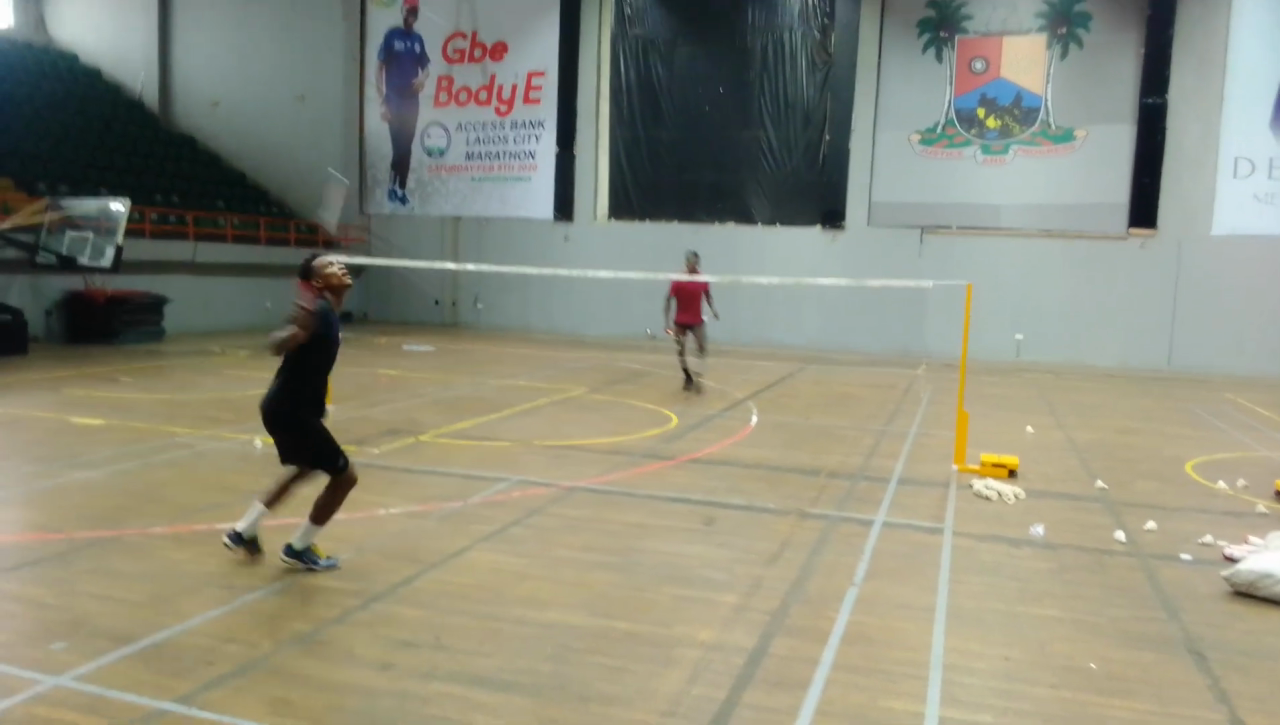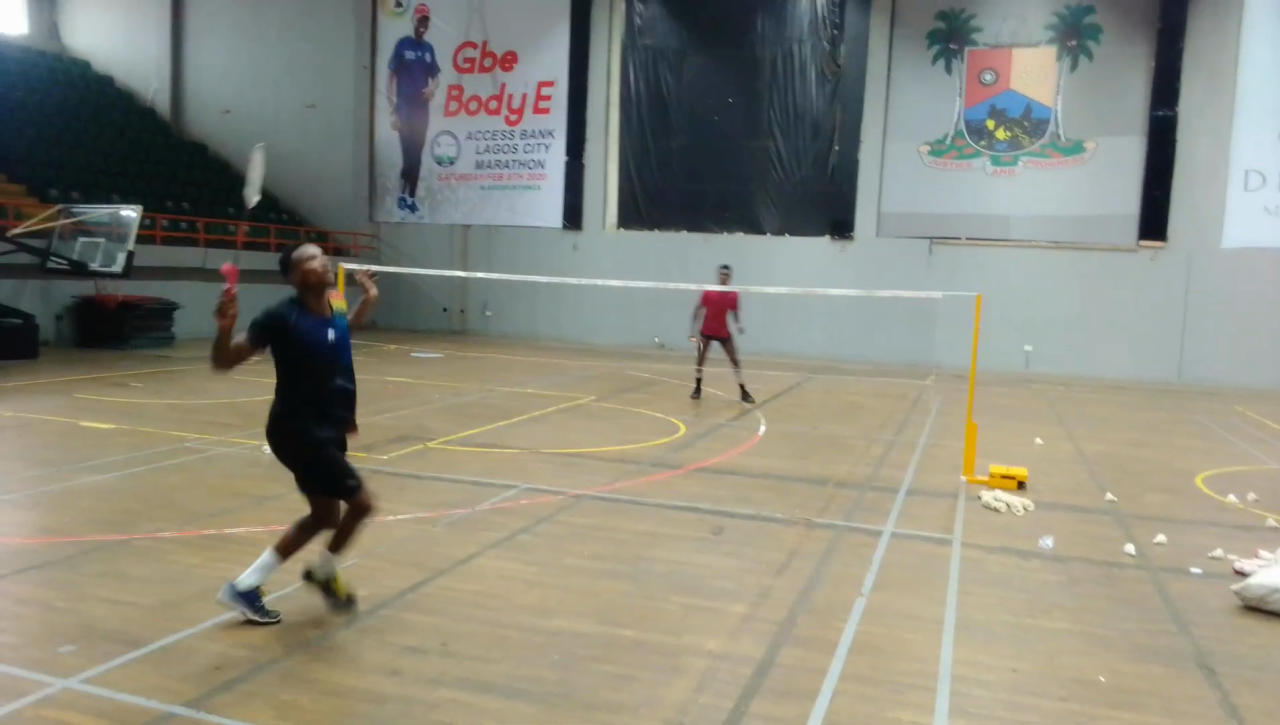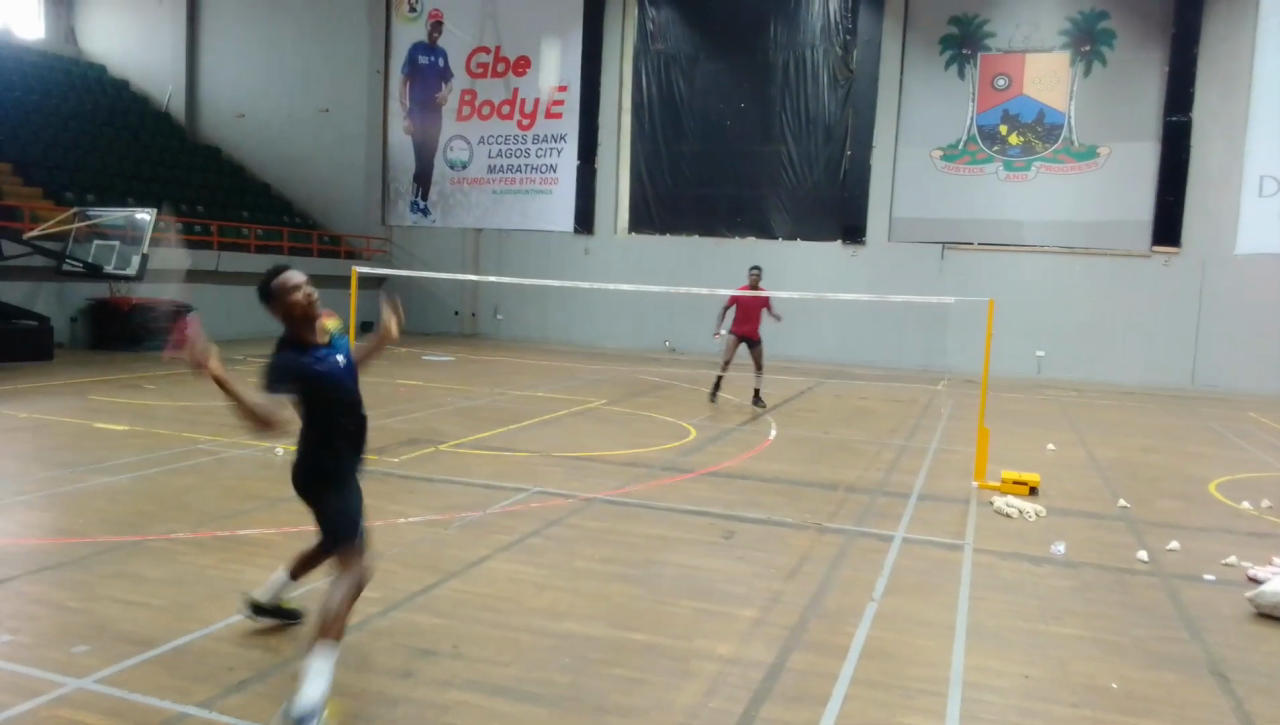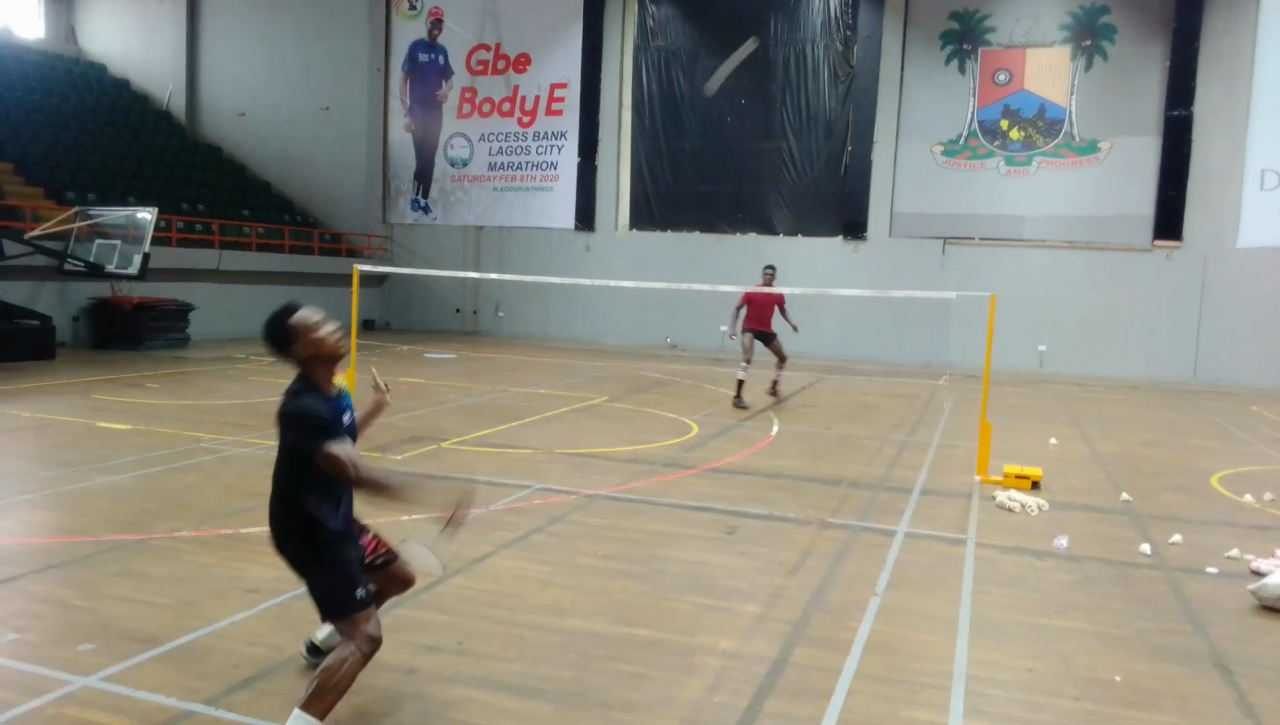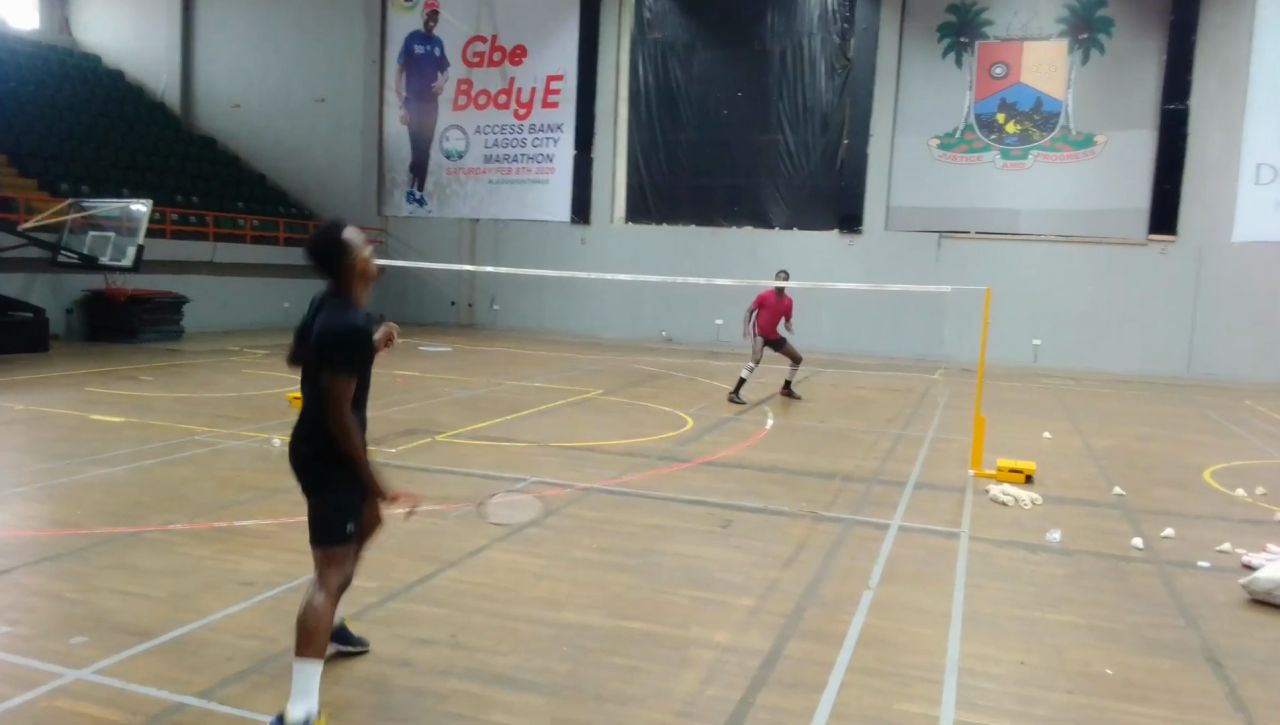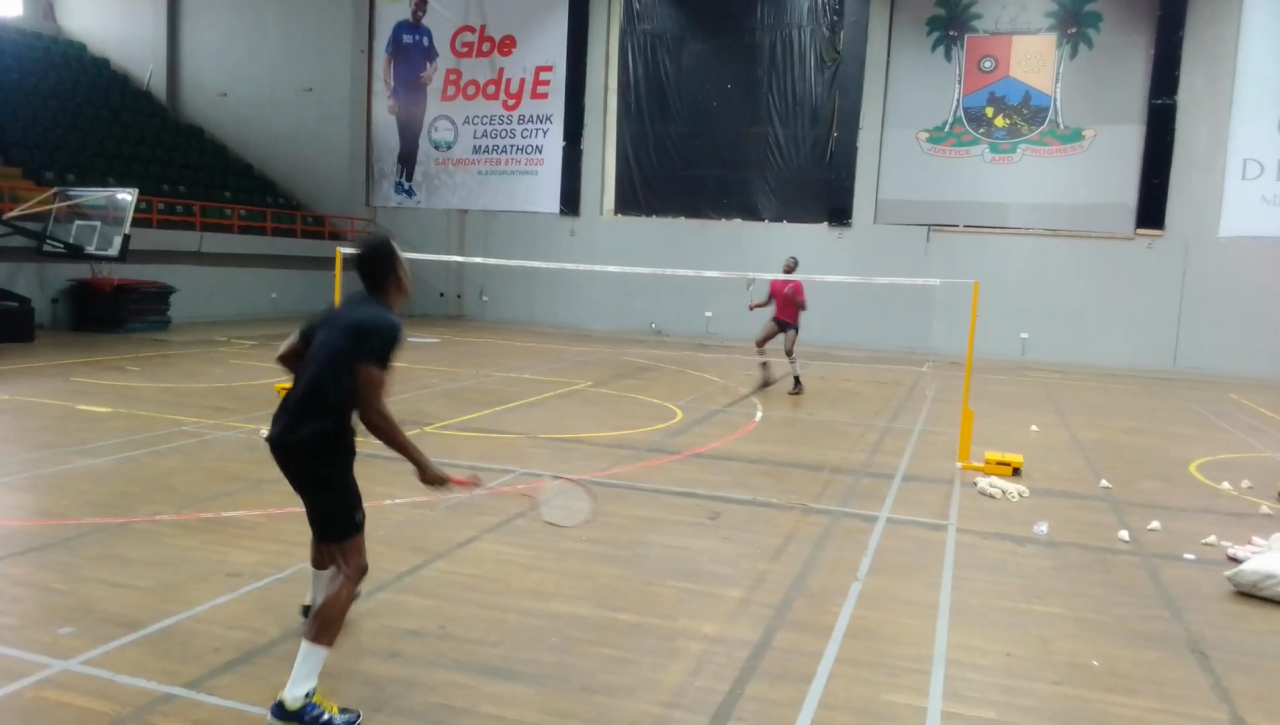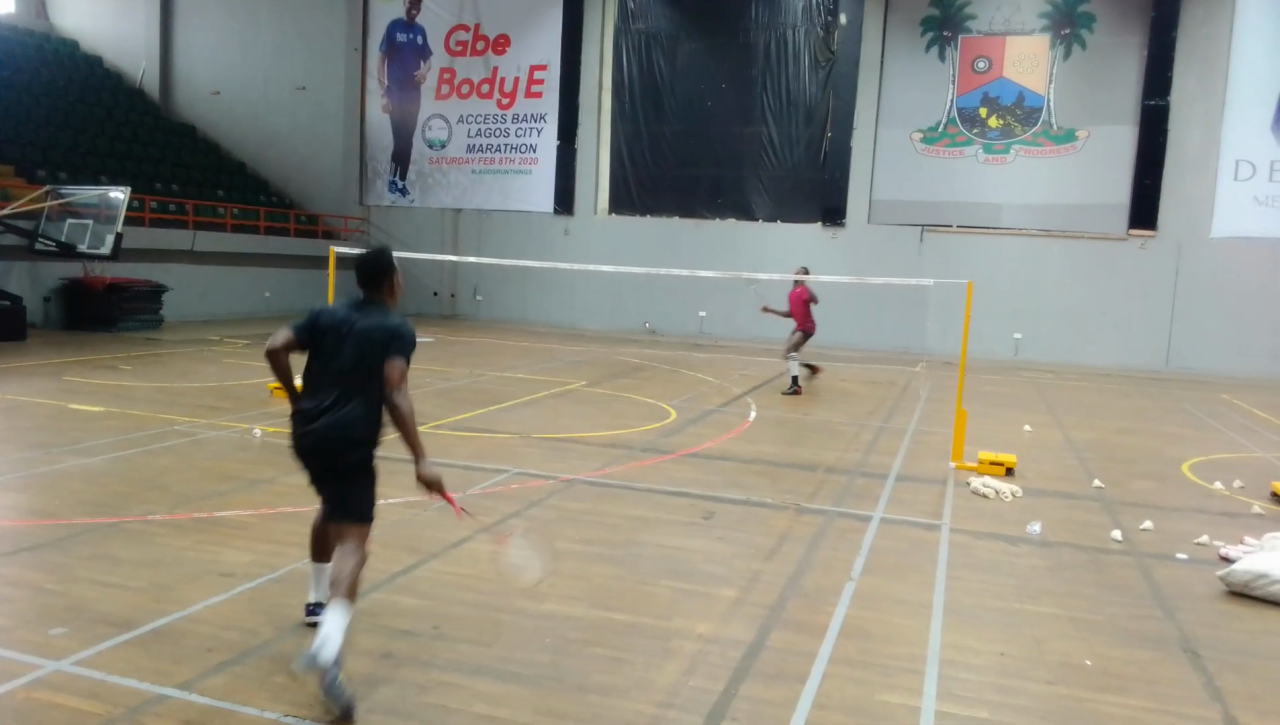
dt=0.2s
person 1, frame 1
left shoulder: (325, 307)
right shoulder: (313, 307)
right elbow: (278, 345)
right wrist: (302, 328)
left hip: (286, 407)
right hip: (293, 412)
left knee: (302, 470)
right knee: (345, 478)
left ankle: (243, 530)
right ankle: (300, 547)
person 1, frame 2
left shoulder: (334, 311)
right shoulder: (282, 317)
right elbow: (222, 360)
left wrist: (366, 305)
right wrist: (226, 323)
left hip: (329, 427)
right hip: (299, 431)
left knee: (325, 513)
right knee: (362, 503)
left ankle: (246, 587)
right ankle: (325, 572)
person 1, frame 3
left shoulder: (330, 329)
right shoulder: (286, 360)
right elbow: (270, 419)
left wrist: (383, 337)
right wrist: (219, 376)
left hip: (336, 469)
right hip: (326, 474)
left knee: (336, 545)
right knee: (355, 571)
left ankle: (266, 598)
person 1, frame 4
left shoulder: (330, 392)
right shoulder: (304, 410)
right elbow: (354, 472)
left wrist: (374, 408)
left hip: (332, 524)
right hip: (314, 534)
left knee: (399, 579)
right knee: (363, 636)
left ankle: (329, 641)
person 1, frame 5
left shoulder: (324, 306)
right shoulder: (351, 324)
left elbow: (296, 357)
right elbow: (339, 415)
right wrist: (369, 475)
left hip: (317, 448)
right hip: (329, 455)
left knee: (367, 519)
right knee: (334, 574)
left ankle: (329, 626)
person 1, frame 6
left shoulder: (340, 313)
right shoulder: (383, 325)
left elbow: (286, 356)
right elbow: (371, 407)
right wrist: (421, 461)
left hip: (288, 436)
right hip: (318, 447)
left knee: (330, 519)
right knee: (348, 563)
left ankle: (319, 604)
person 1, frame 7
left shoulder: (327, 317)
right shoulder: (397, 329)
left elbow: (275, 350)
right elbow: (395, 396)
left wrist: (297, 399)
right wrist: (422, 462)
left hip: (311, 435)
right hip: (349, 444)
left knee: (333, 510)
right knee: (351, 545)
left ankle: (318, 601)
right ankle: (326, 650)
person 2, frame 1
left shoulder: (418, 39)
right shoulder: (391, 35)
left elbow: (425, 67)
right elbow: (380, 68)
left wrist: (422, 78)
right wrist: (382, 100)
left hip: (412, 100)
right hip: (394, 100)
left knee: (406, 147)
right knee: (399, 147)
left ankle: (401, 191)
right ankle: (392, 190)
person 2, frame 2
left shoulder: (429, 48)
right shoulder: (402, 45)
left elbow: (436, 76)
right elbow: (390, 77)
left wrist: (433, 88)
right wrist: (392, 110)
left hip: (422, 109)
right hip: (404, 109)
left knee: (417, 156)
right knee: (408, 155)
left ankle: (410, 199)
right ankle: (402, 198)
person 2, frame 3
left shoulder: (442, 54)
right shoulder: (415, 49)
left elbow: (449, 82)
right elbow: (403, 82)
left wrist: (446, 92)
right wrist: (405, 114)
left hip: (435, 114)
right hip: (417, 113)
left knee: (429, 161)
right knee: (421, 160)
left ankle: (423, 203)
right ankle: (415, 202)
person 2, frame 4
left shoulder: (442, 51)
right shoulder: (415, 47)
left elbow: (449, 79)
right elbow: (404, 80)
left wrist: (446, 90)
right wrist: (406, 112)
left hip: (436, 111)
right hip: (418, 111)
left knee: (430, 158)
right knee: (422, 158)
left ankle: (424, 201)
right ankle: (415, 200)
person 2, frame 5
left shoulder: (438, 42)
right shoulder: (411, 38)
left elbow: (445, 70)
right elbow: (400, 71)
left wrist: (442, 81)
right wrist: (401, 104)
left hip: (431, 103)
right hip: (413, 103)
left knee: (425, 150)
right knee: (417, 150)
left ankle: (419, 193)
right ankle: (410, 193)
person 2, frame 6
left shoulder: (426, 32)
right shoulder: (399, 28)
left elbow: (434, 61)
right elbow: (388, 61)
left wrist: (431, 72)
right wrist: (390, 94)
left hip: (420, 94)
right hip: (402, 93)
left knee: (414, 141)
right knee: (406, 141)
left ankle: (407, 184)
right ankle: (399, 183)
person 2, frame 7
left shoulder: (421, 31)
right shoulder: (393, 27)
left elbow: (428, 59)
right elbow: (381, 60)
left wrist: (425, 70)
right wrist: (383, 92)
left hip: (414, 92)
right hip: (396, 92)
left knee: (408, 140)
right knee: (400, 140)
left ankle: (401, 183)
right ankle: (393, 182)
